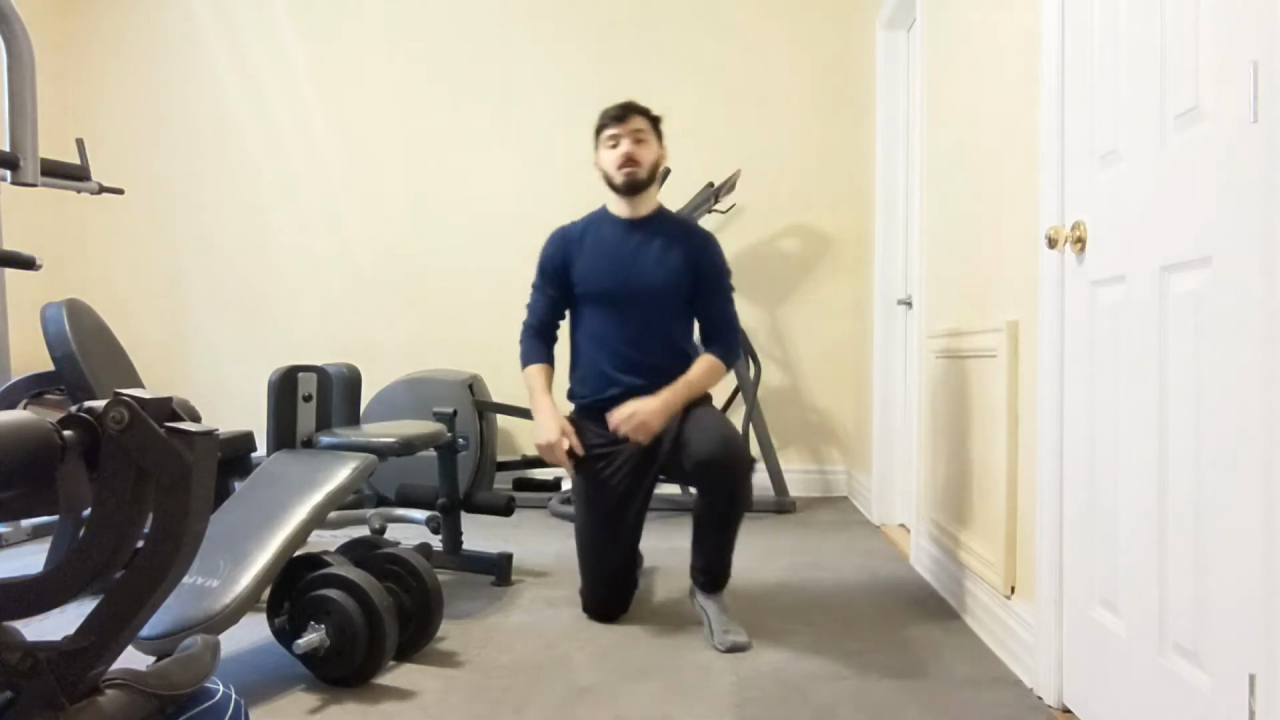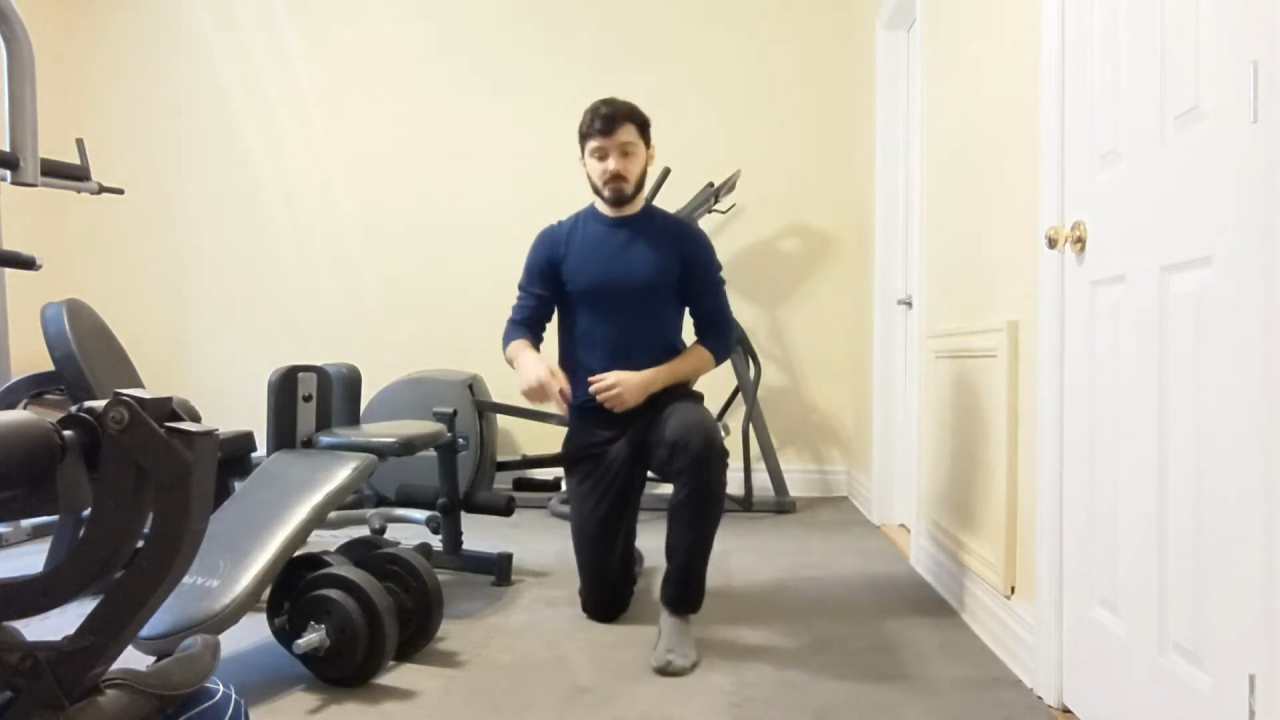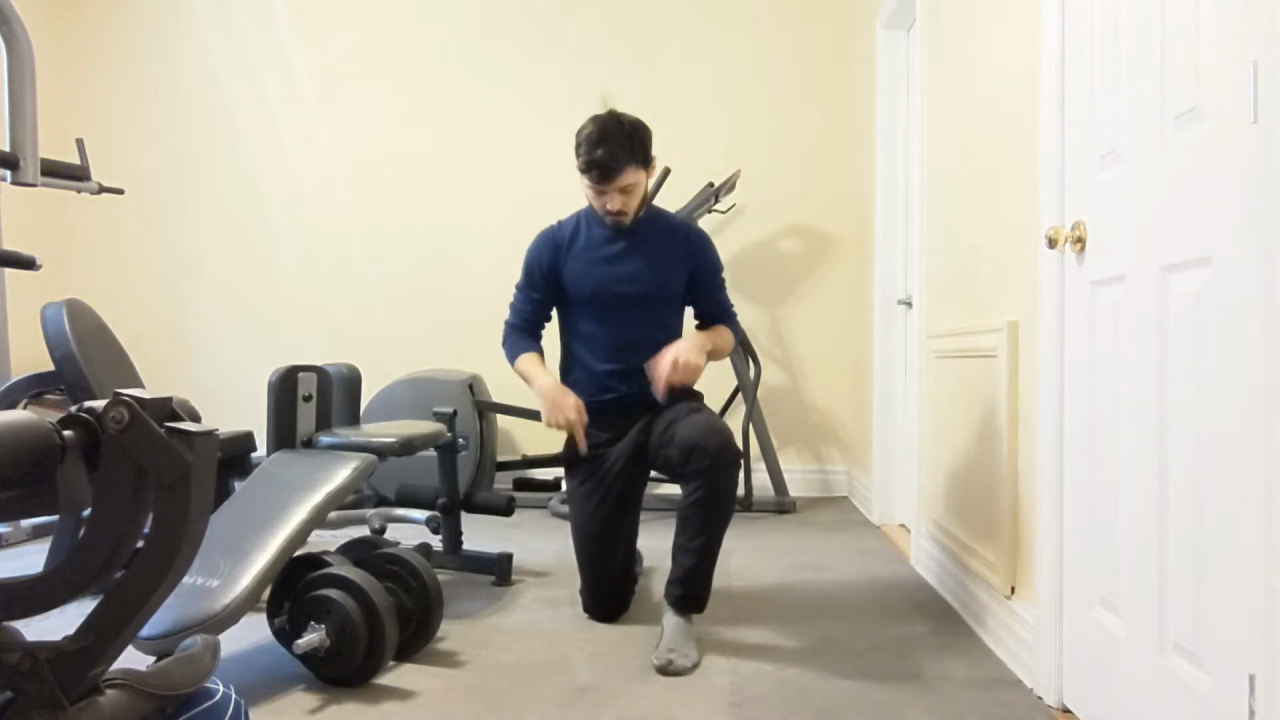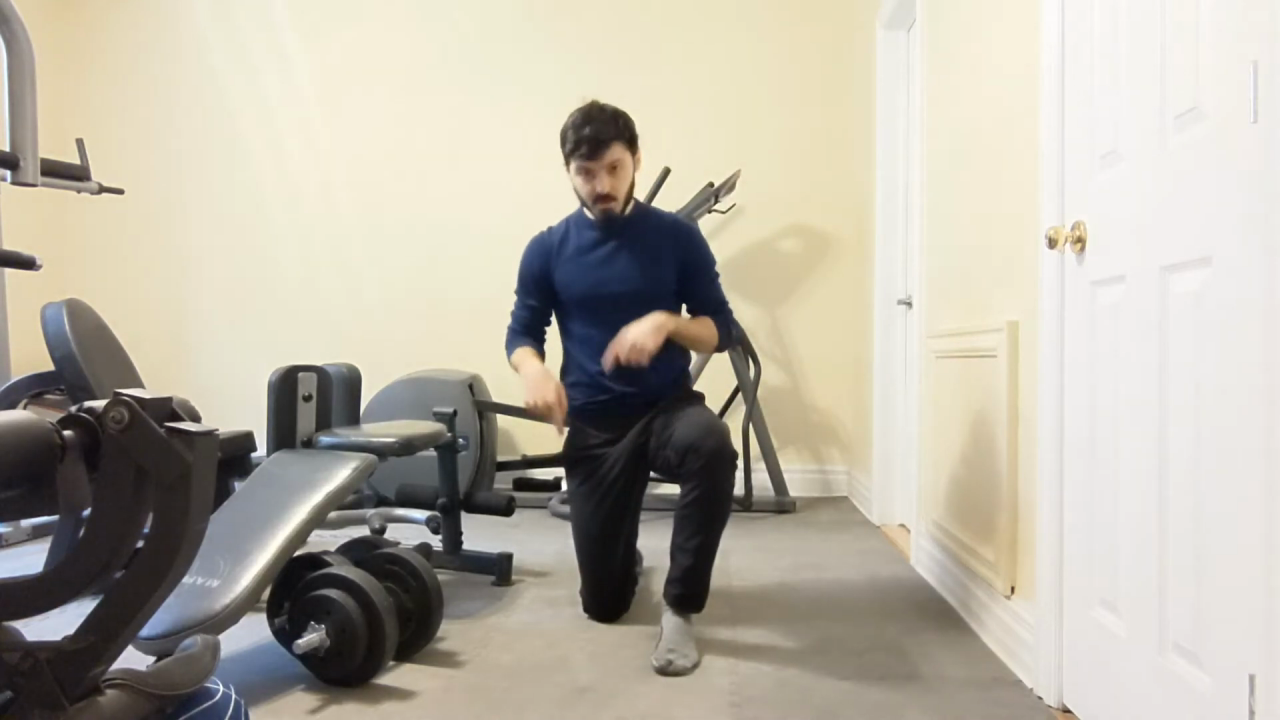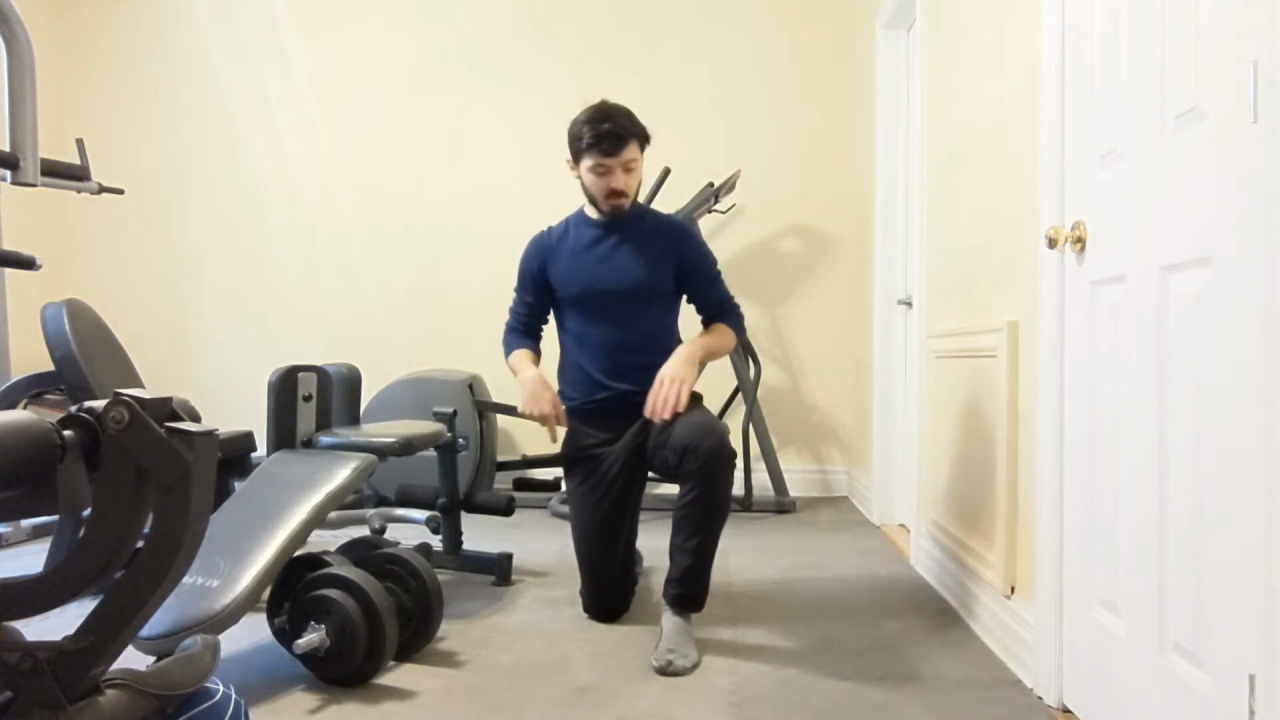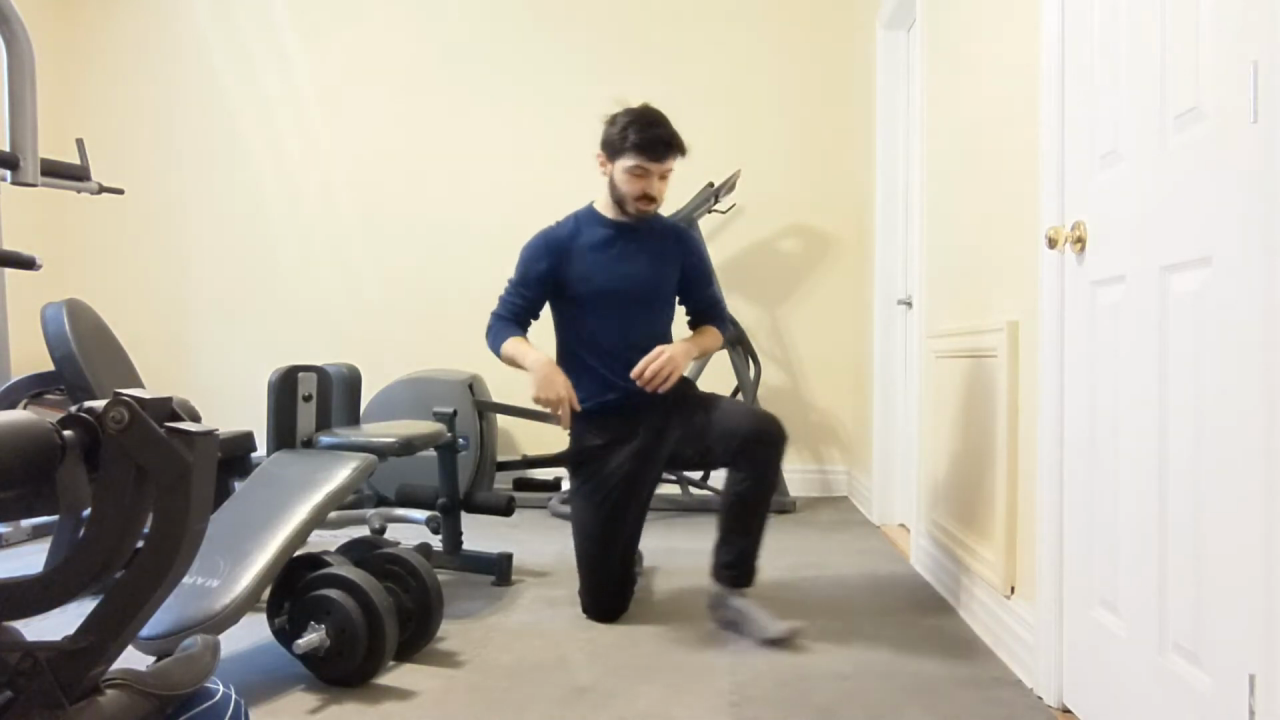
dt=0.5s
person 1, frame 1
left shoulder: (694, 244)
right shoulder: (567, 244)
left elbow: (724, 344)
right elbow: (536, 335)
left wrist: (665, 403)
right wrist: (544, 411)
left hip: (675, 408)
right hip: (599, 427)
left knee: (725, 453)
right knee: (603, 603)
left ankle: (708, 590)
right ankle: (627, 557)
person 1, frame 2
left shoulder: (682, 239)
right shoulder: (556, 244)
left elbow: (719, 337)
right elbow: (518, 330)
left wrist: (648, 381)
right wrist: (531, 362)
left hip: (665, 401)
right hip: (593, 422)
left knee: (701, 445)
right knee: (602, 603)
left ankle: (678, 610)
right ankle: (627, 557)
person 1, frame 3
left shoulder: (686, 241)
right shoulder: (554, 245)
left elbow: (725, 324)
right elbow: (519, 330)
left wrist: (699, 342)
right wrist: (546, 385)
left hip: (667, 406)
right hip: (594, 423)
left knee: (717, 447)
right knee: (602, 602)
left ankle: (681, 609)
right ankle: (627, 559)
person 1, frame 4
left shoulder: (677, 237)
right shoulder: (547, 250)
left elbow: (721, 328)
right elbow: (522, 330)
left wrist: (664, 323)
right wrist: (532, 369)
left hip: (667, 404)
right hip: (593, 424)
left knee: (712, 447)
right knee: (603, 603)
left ankle: (679, 609)
right ankle: (627, 557)
person 1, frame 5
left shoulder: (675, 237)
right shoulder: (548, 249)
left elbow: (729, 321)
right elbow: (519, 330)
left wrist: (689, 356)
right wrist: (528, 374)
left hip: (662, 407)
right hip: (590, 425)
left knee: (711, 447)
right knee: (602, 603)
left ankle: (678, 610)
right ankle: (626, 558)
person 1, frame 6
left shoulder: (678, 242)
right shoulder: (555, 246)
left elbow: (715, 322)
right elbow: (502, 327)
left wrist: (686, 349)
right wrist: (539, 362)
left hip: (670, 407)
right hip: (600, 427)
left knee: (759, 432)
right knee: (603, 604)
left ankle: (730, 591)
right ankle: (621, 553)
